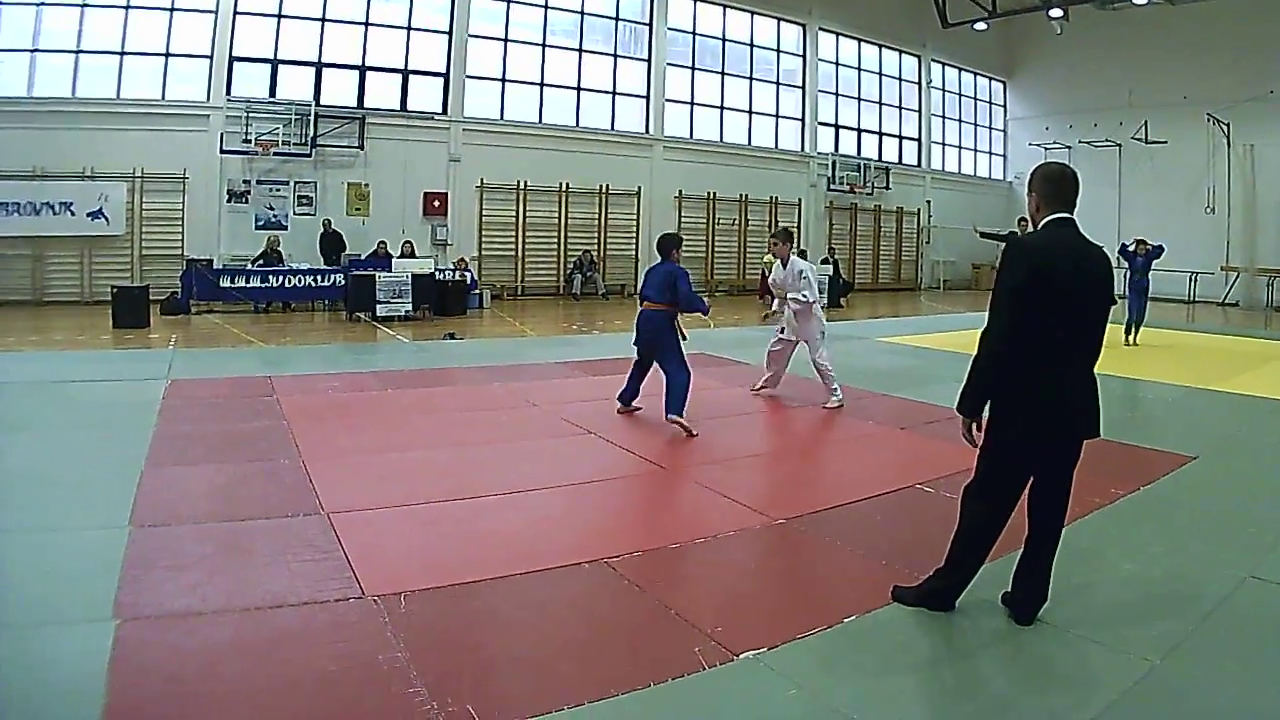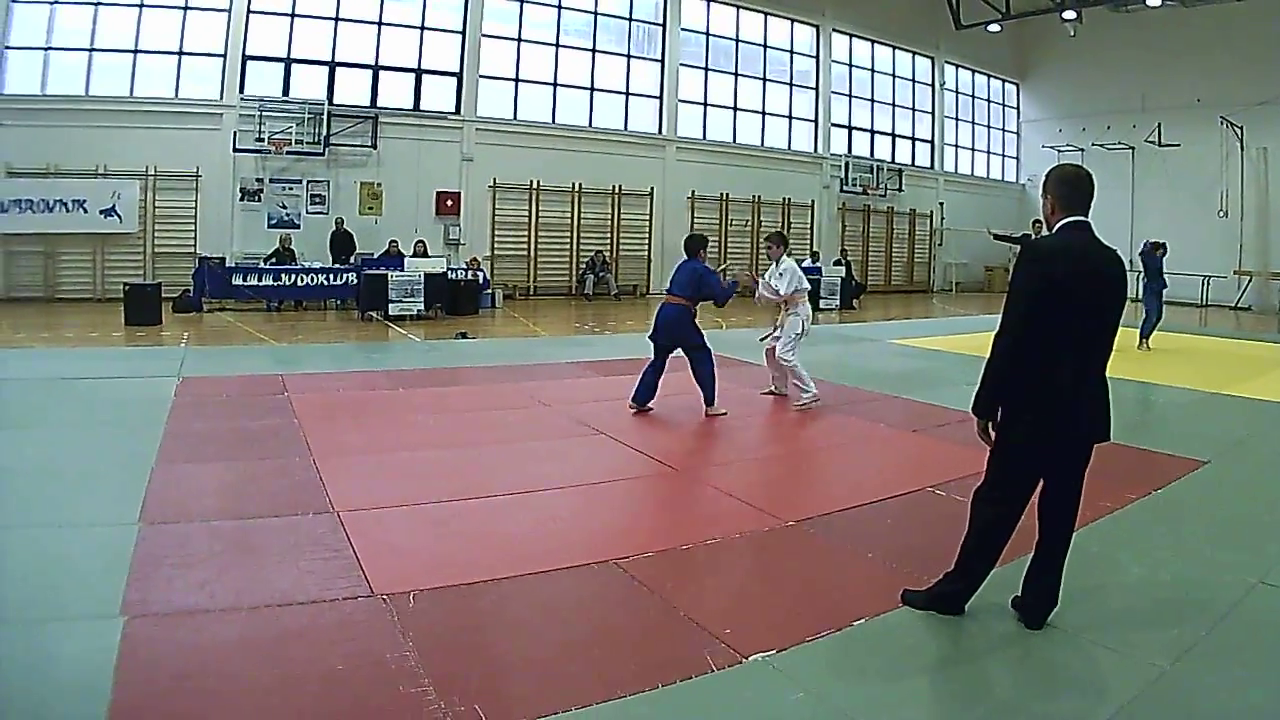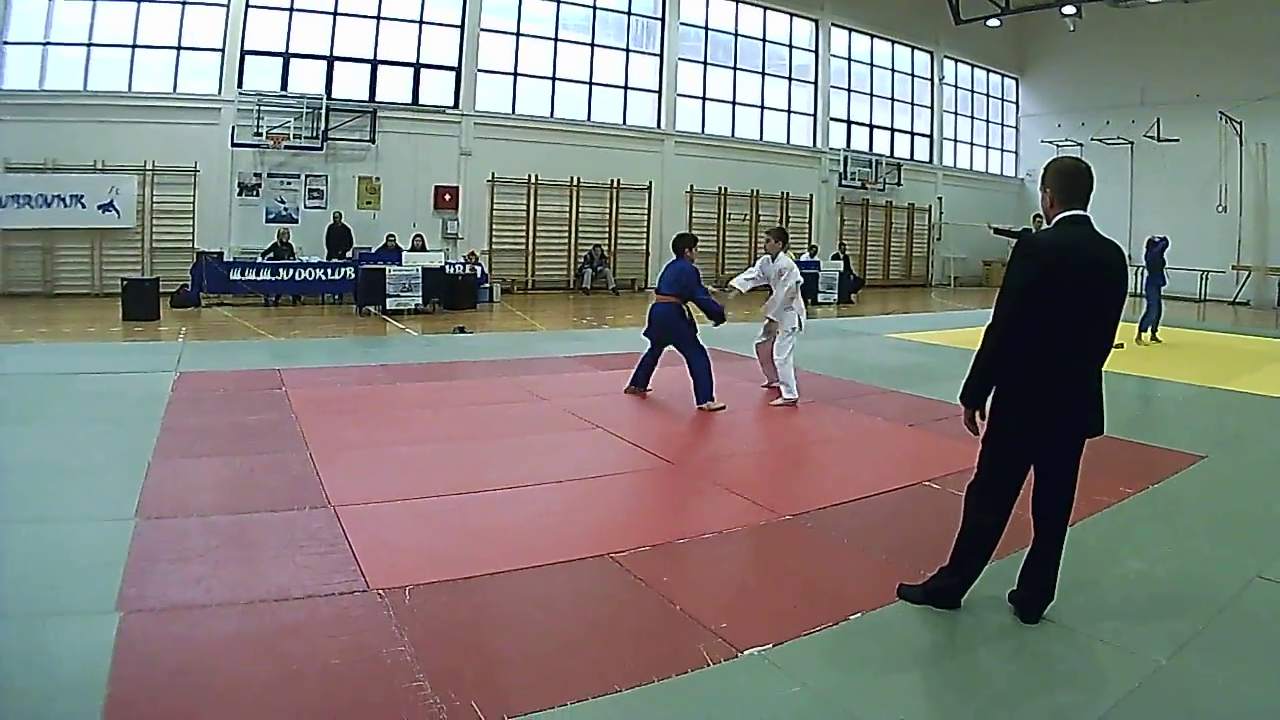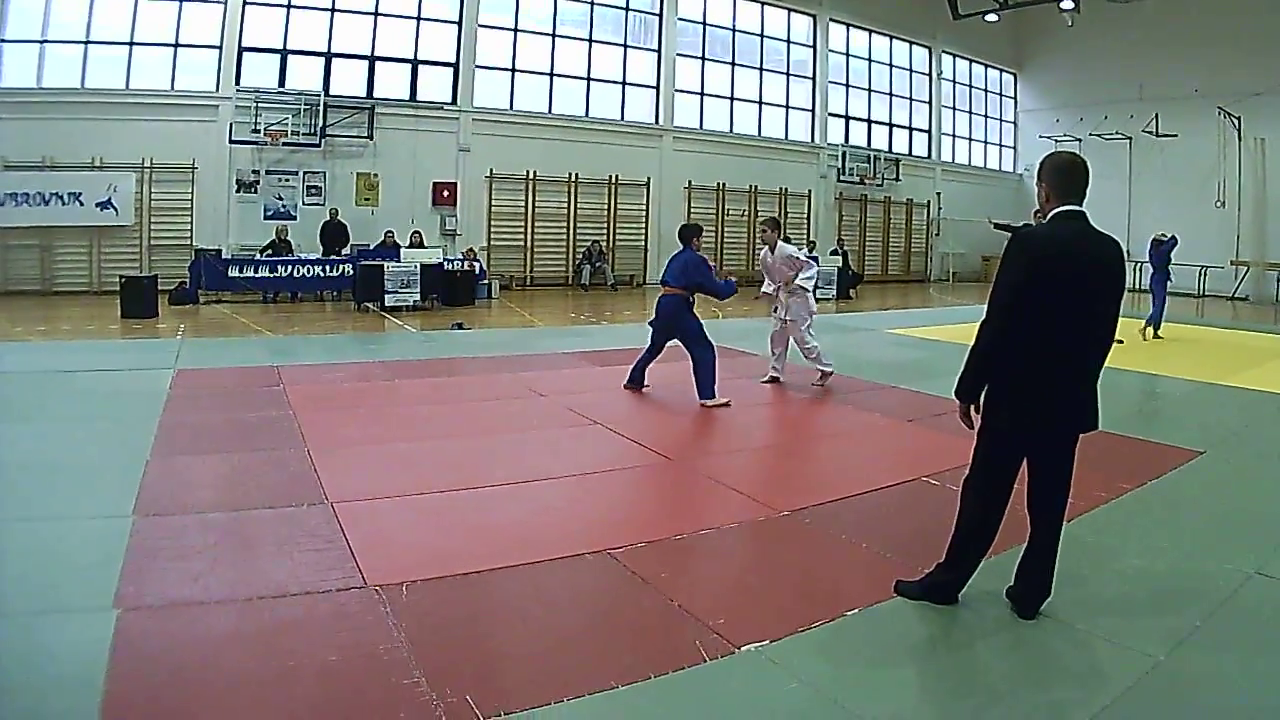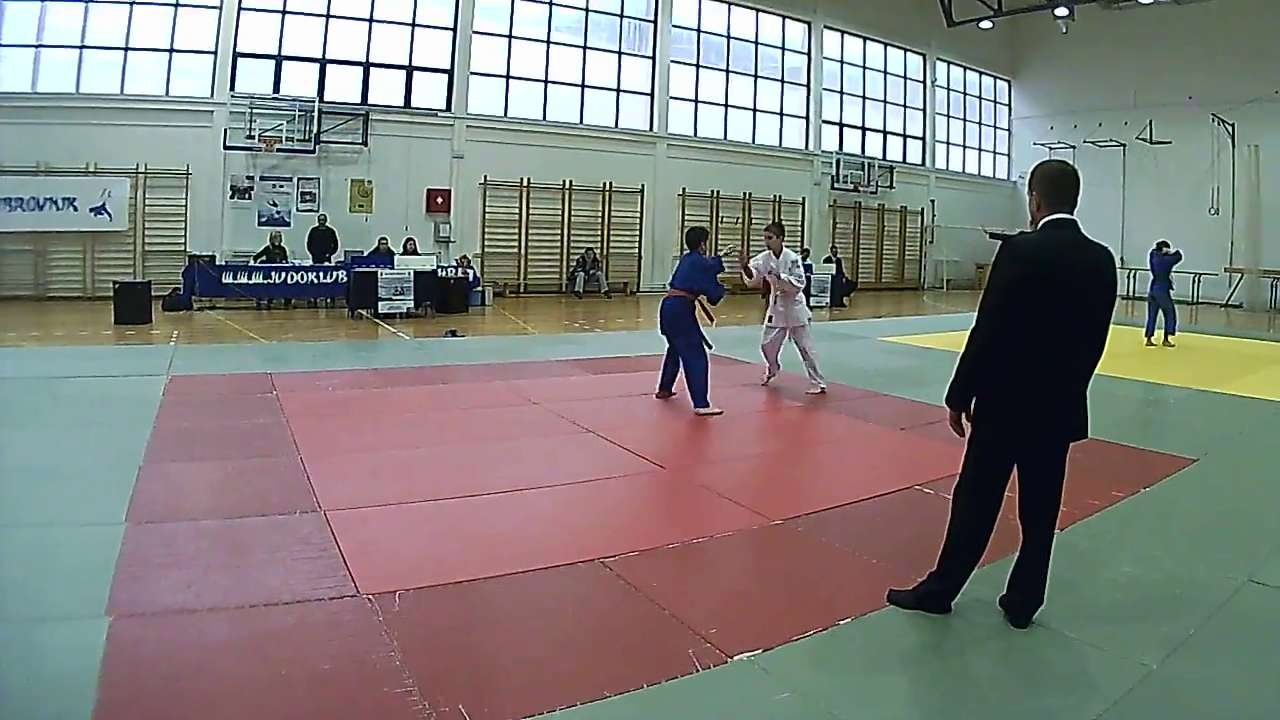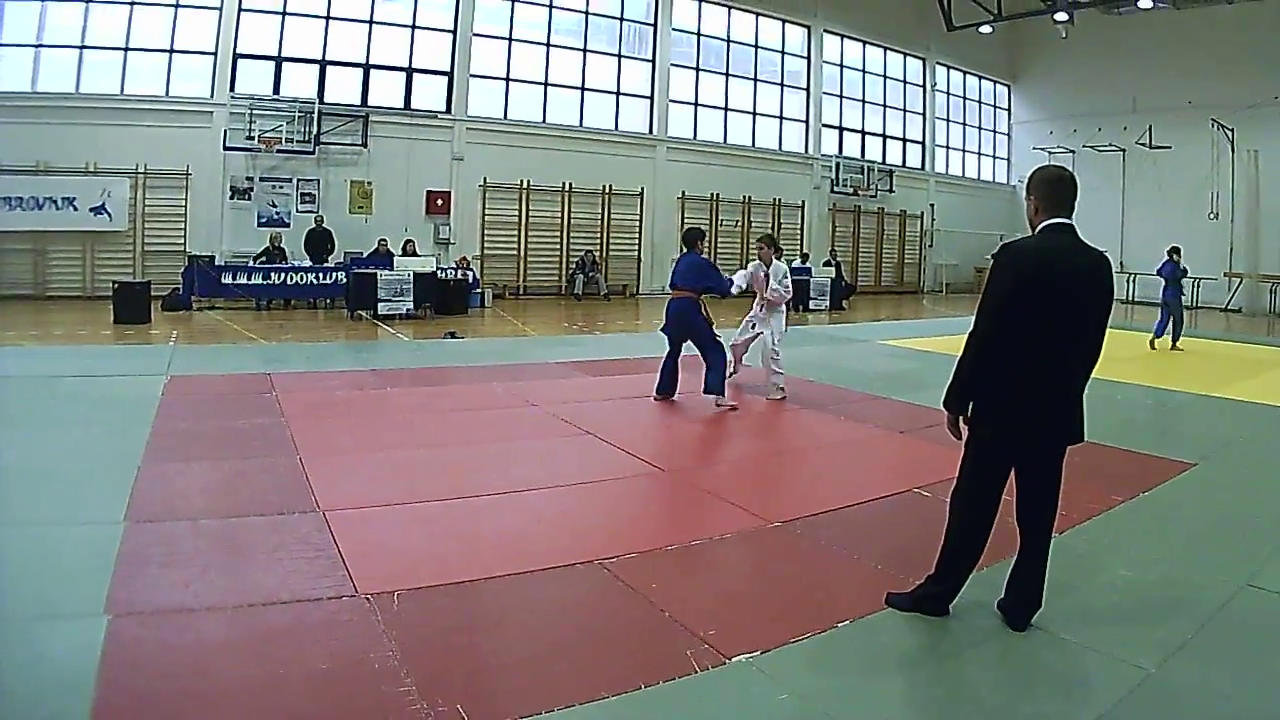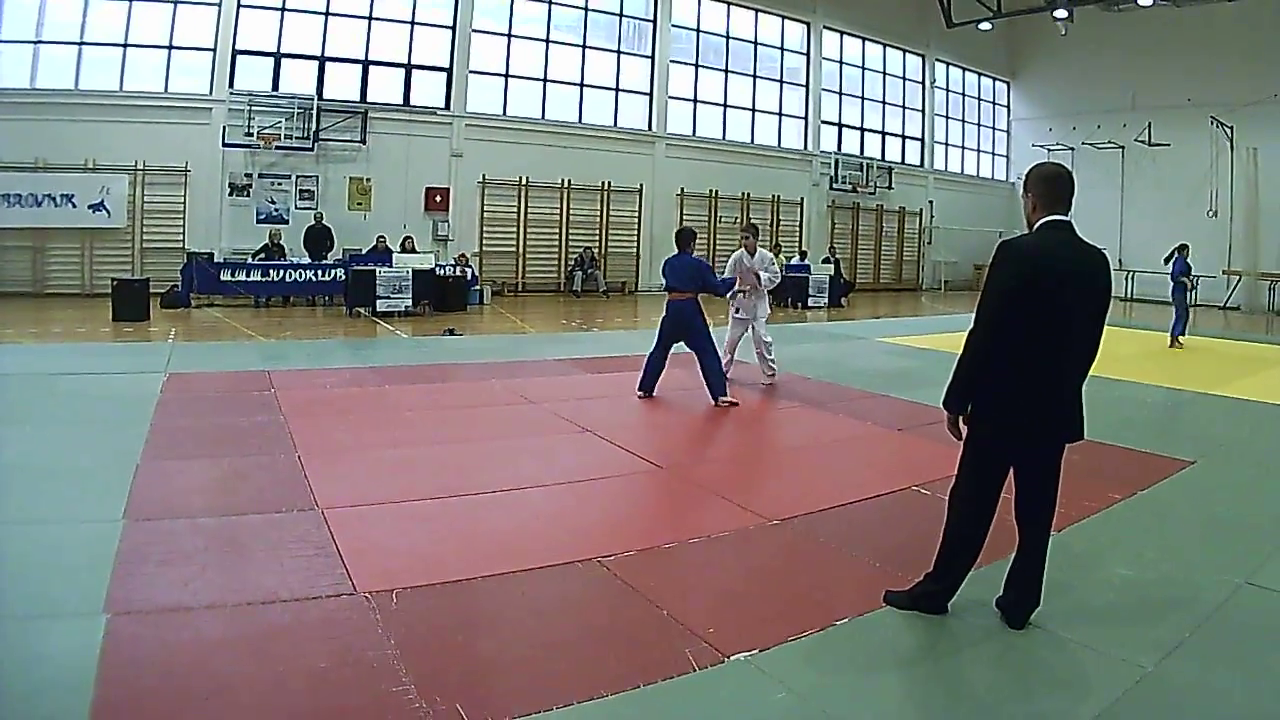
dt=0.3s
person 1, frame 1
left shoulder: (1026, 251)
right shoulder: (1098, 259)
left elbow: (999, 335)
right elbow: (1093, 337)
left wrist: (971, 403)
left hip: (1024, 404)
right hip: (1075, 404)
left knee: (987, 500)
right knee: (1049, 507)
left ankle: (943, 588)
right ankle: (1027, 599)
person 1, frame 2
left shoulder: (1041, 253)
right shoulder: (1112, 262)
left elbow: (1013, 338)
right elbow: (1102, 338)
left wrist: (986, 404)
left hip: (1035, 407)
right hip: (1085, 407)
left knee: (997, 503)
right knee: (1060, 510)
left ankle: (954, 591)
right ankle: (1037, 603)
person 1, frame 3
left shoulder: (1036, 248)
right shoulder: (1113, 256)
left elbow: (1003, 330)
right elbow: (1105, 334)
left wrist: (974, 394)
left hip: (1025, 401)
right hip: (1078, 402)
left knee: (989, 497)
right knee: (1054, 505)
left ankle: (948, 586)
right ankle: (1033, 597)
person 1, frame 4
left shoulder: (1030, 242)
right shoulder: (1110, 251)
left elbow: (998, 325)
right elbow: (1105, 331)
left wrist: (968, 388)
left hip: (1017, 395)
right hip: (1072, 398)
left knee: (985, 493)
right knee: (1049, 501)
left ankle: (947, 581)
right ankle: (1029, 593)
person 1, frame 5
left shoulder: (1020, 251)
right shoulder: (1102, 260)
left elbow: (987, 332)
right elbow: (1096, 340)
left wrist: (959, 396)
left hip: (1007, 402)
right hip: (1061, 406)
left knee: (976, 501)
right knee: (1041, 509)
left ankle: (939, 590)
right ankle: (1023, 601)
person 1, frame 6
left shoulder: (1017, 256)
right shoulder: (1098, 265)
left elbow: (985, 337)
right elbow: (1092, 344)
left wrist: (957, 400)
left hip: (1003, 406)
right hip: (1058, 410)
left knee: (973, 504)
right knee: (1038, 512)
left ankle: (938, 593)
right ankle: (1021, 605)
person 1, frame 7
left shoulder: (1017, 253)
right shoulder: (1096, 262)
left elbow: (985, 336)
right elbow: (1089, 341)
left wrist: (957, 400)
left hip: (1003, 405)
right hip: (1057, 408)
left knee: (972, 502)
right knee: (1037, 510)
left ankle: (935, 590)
right ankle: (1019, 603)
person 2, frame 1
left shoulder: (652, 271)
right shoulder: (678, 272)
right elbow: (687, 302)
right wrist: (703, 304)
left hip: (644, 319)
right hip: (662, 322)
left knee: (643, 362)
right knee: (678, 370)
left ankle: (625, 403)
right ankle: (674, 413)
person 2, frame 2
left shoulder: (683, 266)
right shoulder: (703, 271)
right elbow: (719, 298)
left wrist: (716, 275)
right wrist: (735, 283)
left hip: (664, 313)
right hip: (681, 317)
left knee: (659, 359)
right knee: (702, 360)
left ankle: (638, 401)
right ankle: (710, 405)
person 2, frame 3
left shoulder: (671, 266)
right shoulder: (689, 270)
right elbow: (700, 299)
left wrist: (709, 301)
right wrist: (718, 313)
left hip: (657, 312)
right hip: (672, 314)
left knee: (656, 349)
right knee: (697, 355)
left ankle: (637, 385)
right ankle: (705, 400)
person 2, frame 4
left shoulder: (677, 258)
right shoulder: (697, 260)
right elbow: (714, 288)
right wrist: (731, 284)
left hip: (664, 304)
right hip: (679, 307)
left knee: (656, 345)
right knee: (703, 349)
left ankle: (634, 381)
right ankle: (708, 397)
person 2, frame 5
left shoulder: (686, 259)
right shoulder: (702, 264)
right elbow: (714, 296)
left wrist: (720, 257)
right wrist: (720, 287)
left hip: (669, 306)
right hip: (681, 308)
left knee: (676, 349)
right knee: (695, 355)
left ankle: (664, 388)
right ankle: (701, 405)
person 2, frame 6
left shoulder: (681, 261)
right shoulder: (703, 264)
right elbow: (722, 289)
right wrist: (729, 283)
left hip: (673, 306)
right hip: (690, 308)
left knee: (674, 350)
right knee: (714, 351)
left ankle: (663, 391)
right ankle: (718, 395)
person 2, frame 7
left shoulder: (668, 263)
right shoulder: (699, 265)
right elbow: (717, 288)
right wrist: (730, 281)
left hip: (672, 308)
right hip: (690, 309)
left knee: (660, 350)
right knee: (707, 352)
left ankle: (645, 389)
right ankle: (720, 395)
person 3, frame 1
left shoulder: (803, 268)
right shoulder: (777, 268)
left elbow: (811, 298)
left wrist: (788, 297)
right wrist: (774, 310)
left hip: (808, 317)
right hip: (791, 317)
left knee: (818, 359)
right knee: (776, 351)
left ankle: (835, 395)
right ankle: (769, 381)
person 3, frame 2
left shoulder: (788, 268)
right shoulder: (777, 266)
left elbow: (777, 294)
right elbow: (768, 289)
left wrist: (759, 287)
right wrist: (760, 292)
left hip: (798, 314)
right hip: (788, 312)
left knee: (785, 355)
right knee: (772, 350)
left ankle: (809, 393)
right ankle: (778, 386)
person 3, frame 3
left shoulder: (786, 266)
right shoulder: (766, 261)
left elbow: (781, 294)
right elbow: (751, 276)
left wrist: (770, 318)
right wrist: (735, 288)
left hip: (790, 311)
right hip: (778, 311)
left knee: (781, 353)
right knee: (762, 345)
left ankle: (789, 395)
right ankle: (774, 379)
person 3, frame 4
left shoulder: (788, 252)
right shoulder: (764, 255)
left elbow: (811, 268)
left wrist: (799, 285)
right wrist: (766, 290)
left hip: (798, 297)
right hip: (783, 298)
left knee: (802, 337)
right knee: (777, 336)
left ankle: (826, 369)
right ankle: (775, 373)
person 3, frame 5
left shoulder: (792, 258)
right shoulder: (764, 258)
left elbow: (800, 283)
right elbow: (753, 280)
left wrist: (780, 277)
right wrist: (745, 268)
left hip: (794, 305)
right hip: (777, 305)
left knee: (805, 346)
right knee: (768, 344)
left ankle: (818, 383)
right ankle: (772, 370)
person 3, frame 6
left shoulder: (781, 269)
right shoulder: (754, 267)
left elbow: (786, 294)
right elbow: (742, 278)
left wrist: (769, 284)
left hip: (775, 313)
right hip: (758, 311)
left knee: (769, 350)
right knee: (738, 343)
left ankle: (778, 387)
right ankle: (734, 368)
person 3, frame 7
left shoulder: (766, 256)
right shoulder: (737, 257)
left elbow: (775, 278)
right elbow: (728, 279)
left wrist: (758, 276)
right wrist: (733, 292)
left hip: (758, 300)
right hip: (740, 299)
left knee: (761, 338)
right knee: (732, 338)
left ankle: (769, 372)
right ankle: (724, 370)
